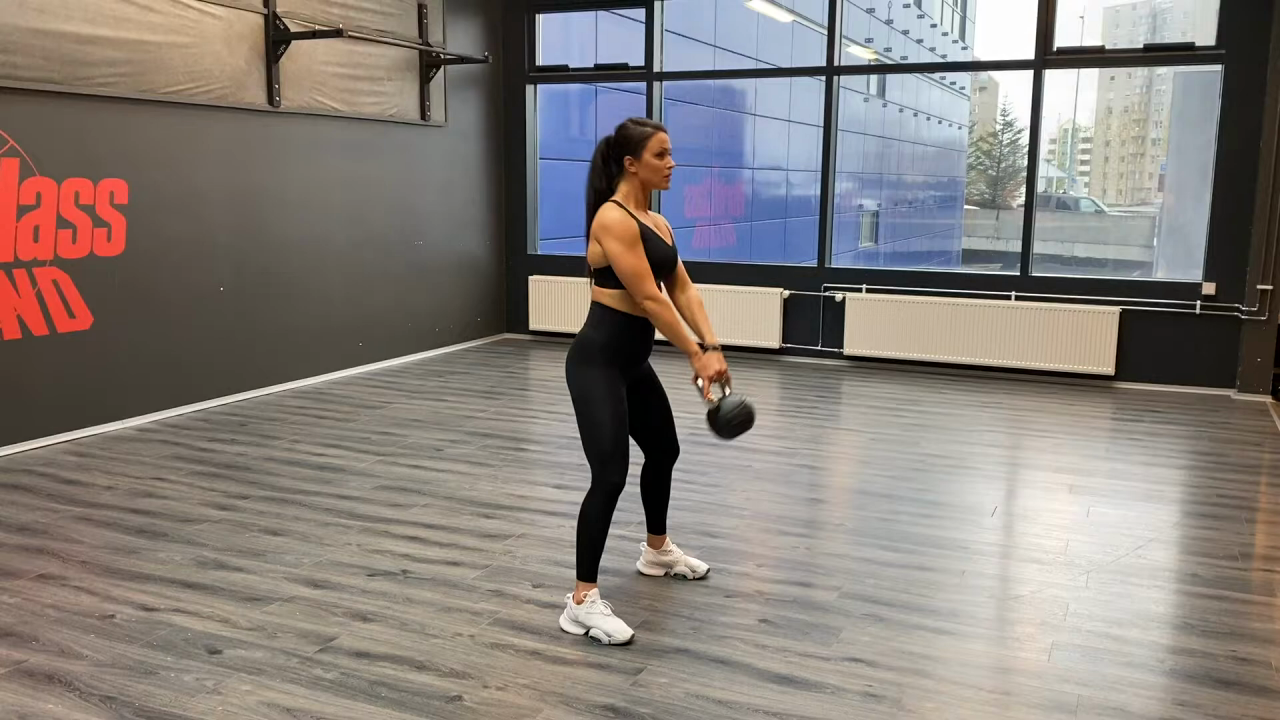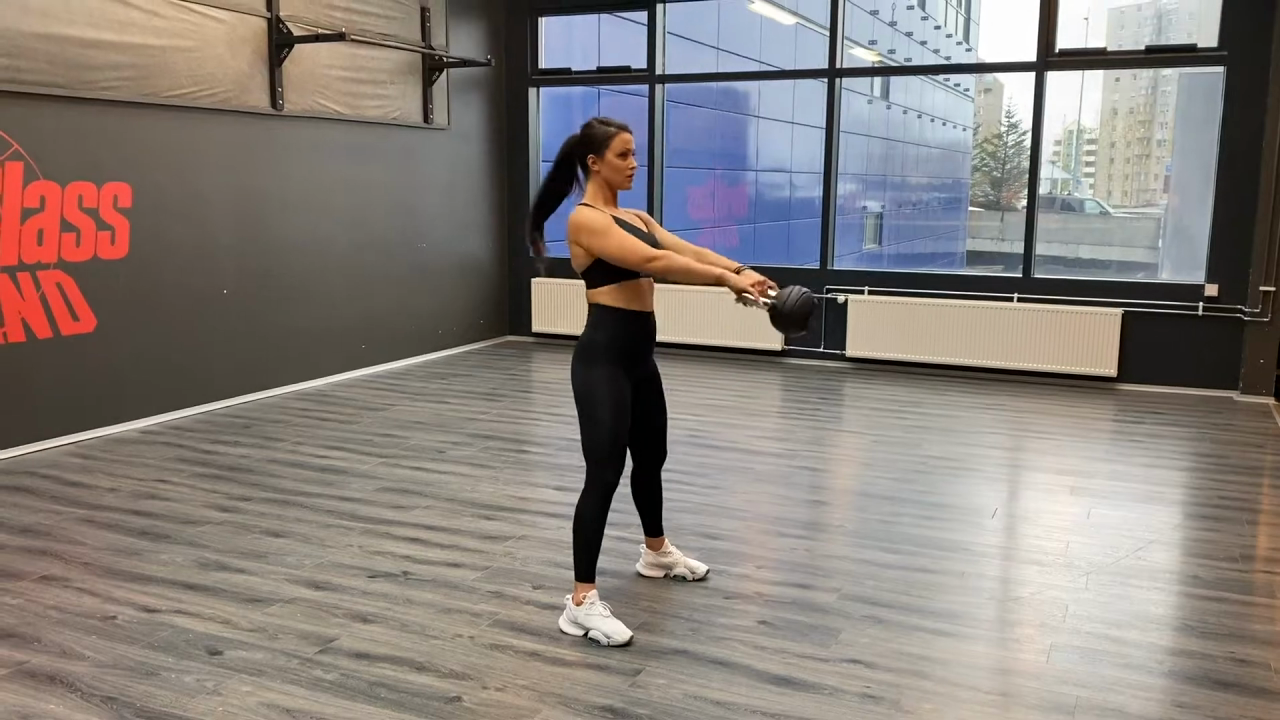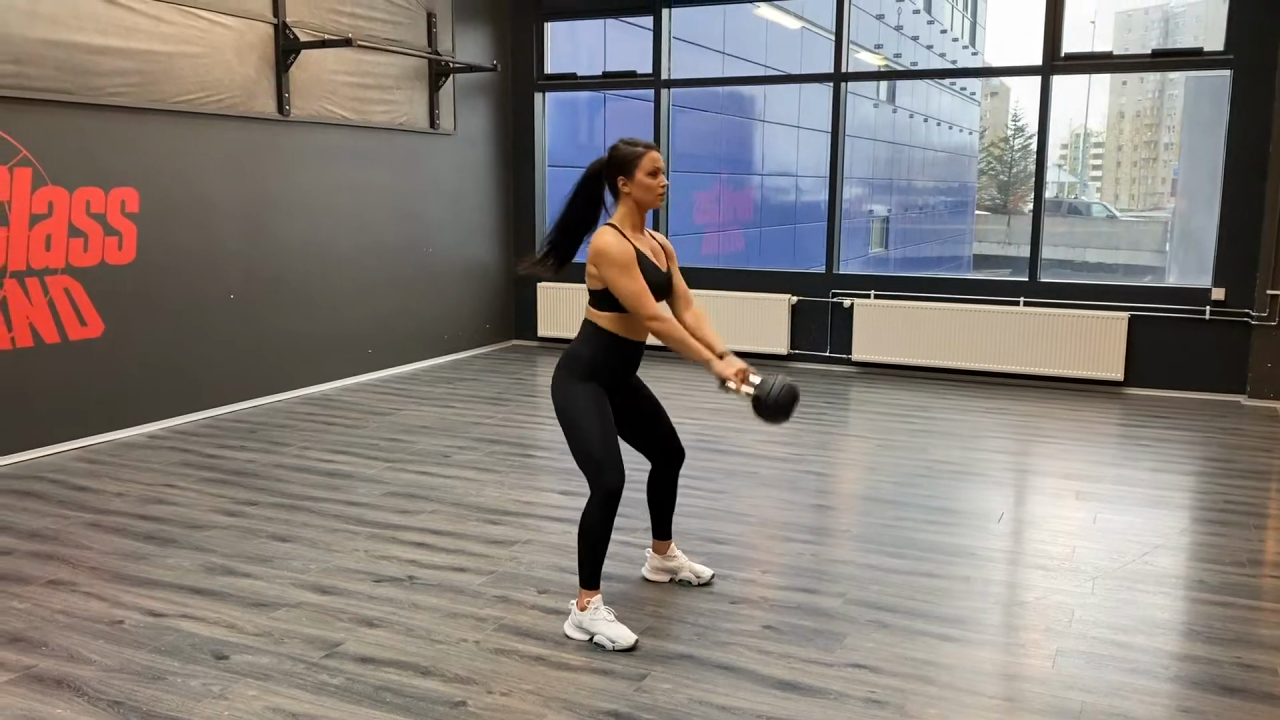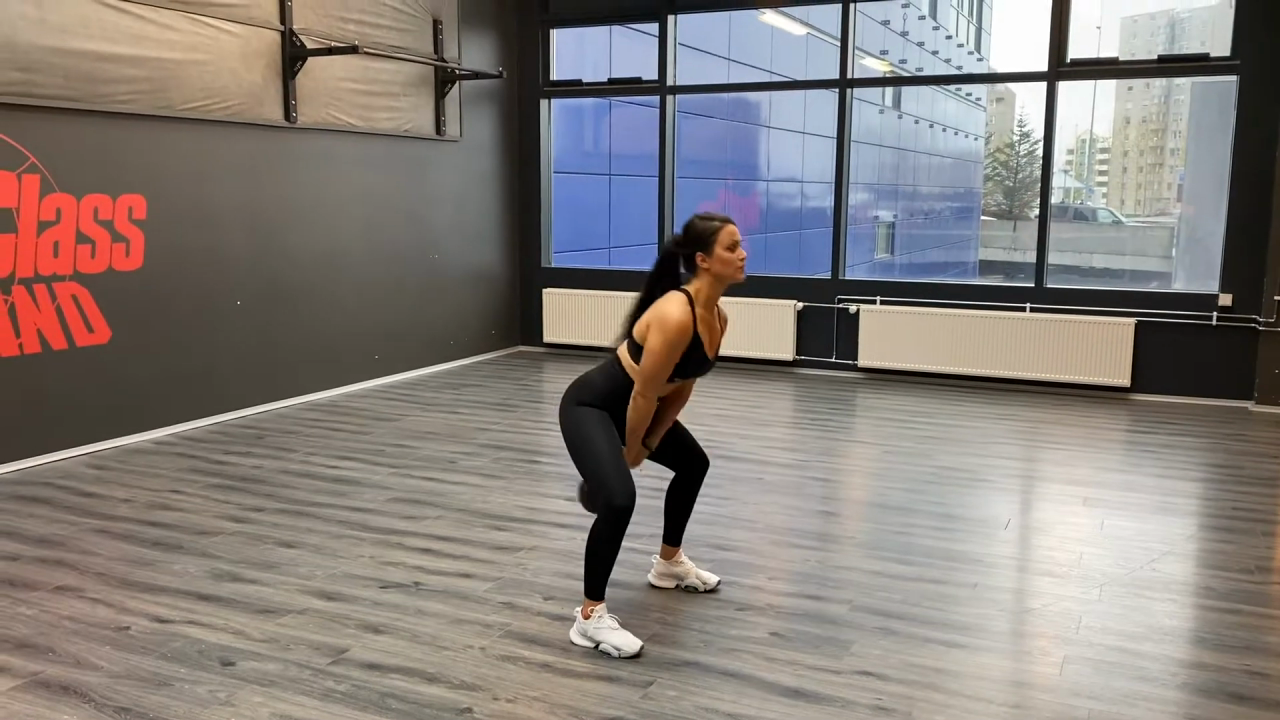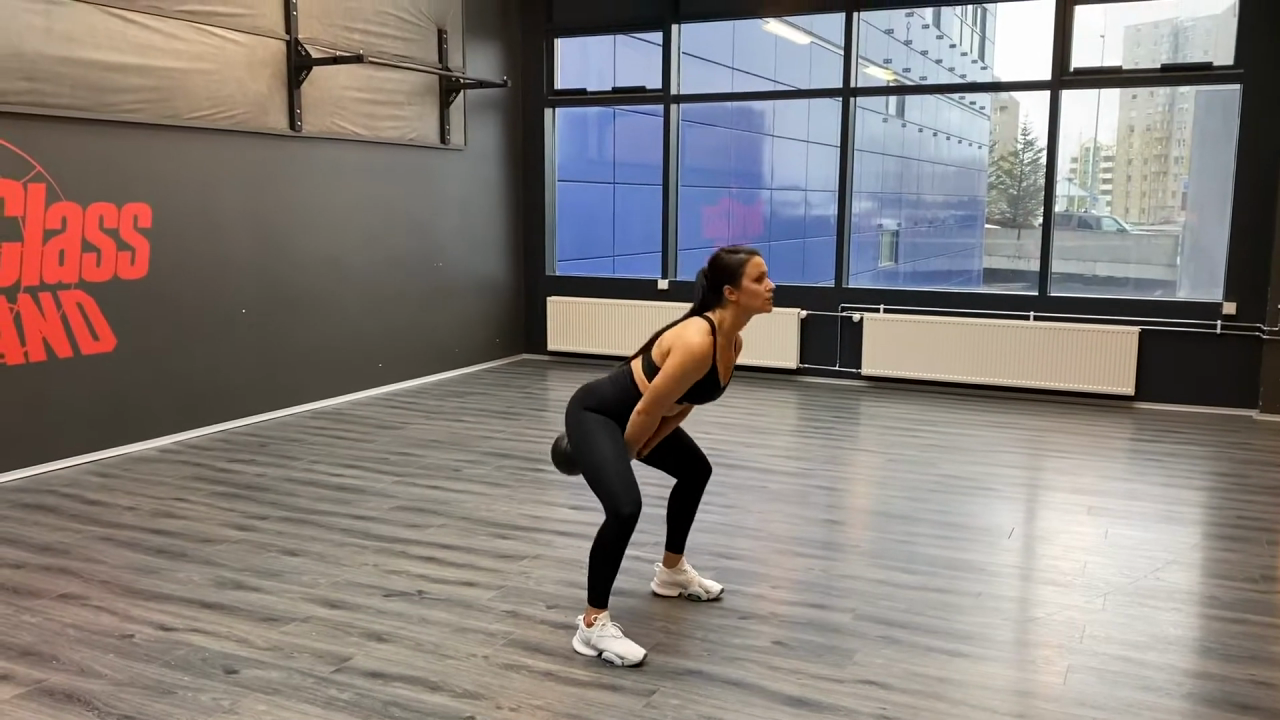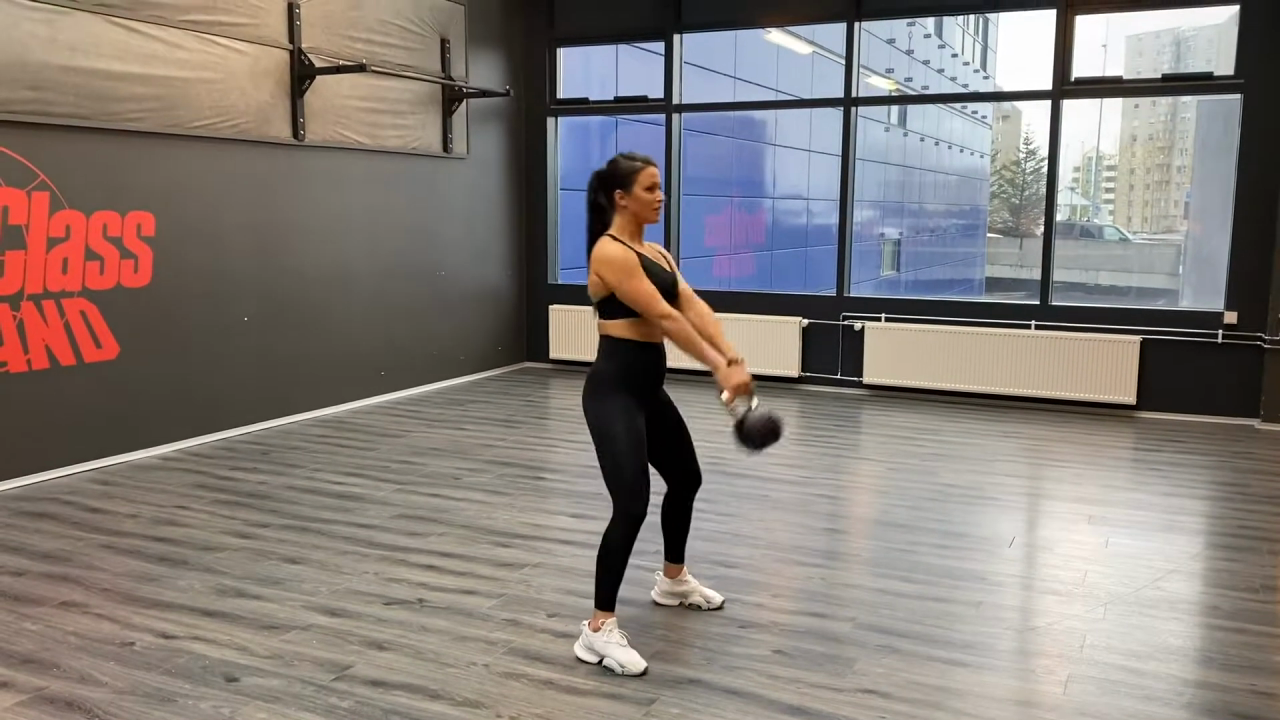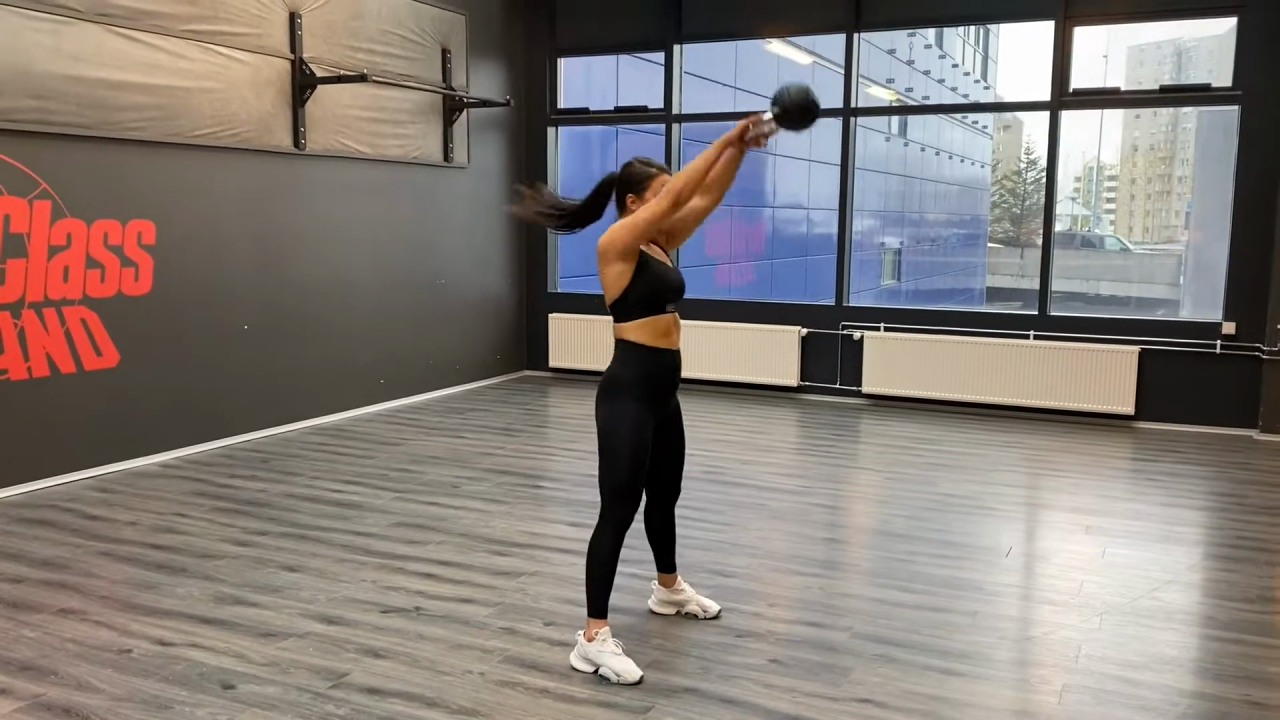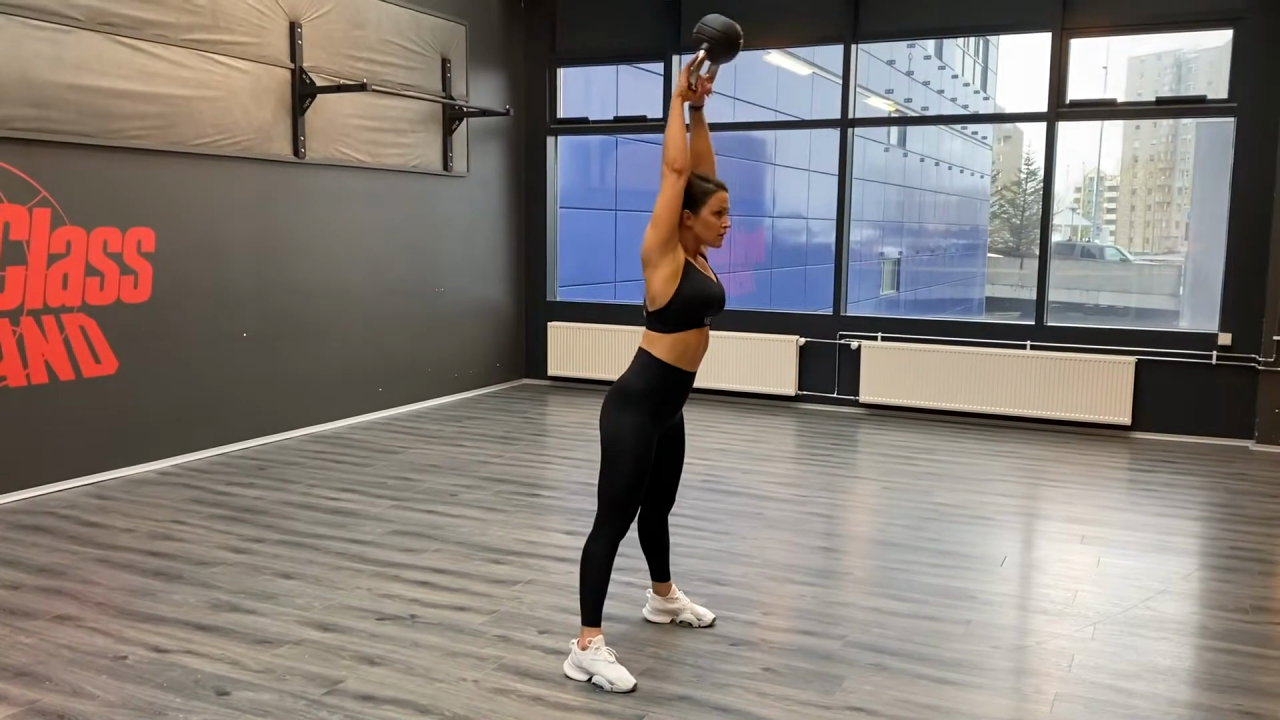
dt=0.3s
person 1, frame 1
left shoulder: (657, 222)
right shoulder: (612, 218)
left elbow: (682, 289)
right elbow: (649, 297)
left wrist: (710, 349)
right wrist: (697, 356)
left hip: (634, 359)
right hip: (597, 360)
left knee: (663, 451)
right knee: (610, 475)
left ankle: (657, 550)
right ankle: (582, 601)
person 1, frame 2
left shoulder: (634, 216)
right shoulder: (585, 218)
left elbow: (686, 250)
right elbow: (653, 262)
left wrist: (738, 271)
right wrist: (732, 282)
left hip: (639, 356)
right hip: (602, 358)
left knee: (651, 457)
right knee: (604, 474)
left ankle: (656, 552)
right ankle: (581, 603)
person 1, frame 3
left shoulder: (659, 243)
right shoulder: (609, 243)
left elbow: (685, 307)
right elbow: (655, 318)
left wrist: (726, 355)
right wrist: (713, 363)
left hip: (620, 376)
right hip: (582, 378)
left knee: (668, 455)
right knee: (608, 483)
left ankle: (662, 556)
right ankle: (586, 608)
person 1, frame 4
left shoulder: (717, 316)
right shoulder: (675, 314)
left elbow: (680, 389)
right elbow: (643, 395)
left wrist: (644, 447)
right wrist: (630, 449)
left hip: (636, 405)
right hip: (589, 405)
left knee: (694, 463)
right knee: (619, 499)
left ankle: (669, 563)
right ankle: (591, 617)
person 1, frame 5
left shoulder: (732, 341)
right shoulder: (699, 341)
left elbow: (683, 404)
right elbow: (647, 409)
left wrist: (637, 450)
right wrist: (624, 451)
left hip: (637, 414)
right hip: (598, 412)
left knee: (694, 471)
right knee: (624, 506)
left ankle: (672, 572)
right ankle: (594, 625)
person 1, frame 6
left shoulder: (653, 250)
right shoulder: (610, 252)
left elbow: (693, 308)
right elbow: (664, 317)
left wrist: (732, 359)
right wrist: (720, 370)
left hip: (649, 389)
right hip: (613, 391)
left knee: (686, 479)
right knee: (632, 504)
left ankle: (673, 578)
right ankle: (599, 629)
person 1, frame 7
left shoulder: (657, 244)
right shoulder: (615, 243)
left elbow: (704, 199)
right elbow: (670, 196)
left wrist: (740, 150)
right wrist: (726, 141)
left hip: (662, 390)
right hip: (627, 394)
left knee: (664, 495)
right knee: (619, 510)
left ankle: (667, 589)
right ankle: (592, 639)
person 1, frame 8
left shoulder: (696, 255)
right shoulder: (663, 254)
left elbow: (700, 171)
right elbow: (674, 171)
left wrist: (699, 111)
right wrist: (677, 99)
left hip: (668, 405)
right hip: (636, 405)
left knee: (657, 509)
right knee: (614, 519)
left ankle: (663, 597)
right ankle: (587, 647)
